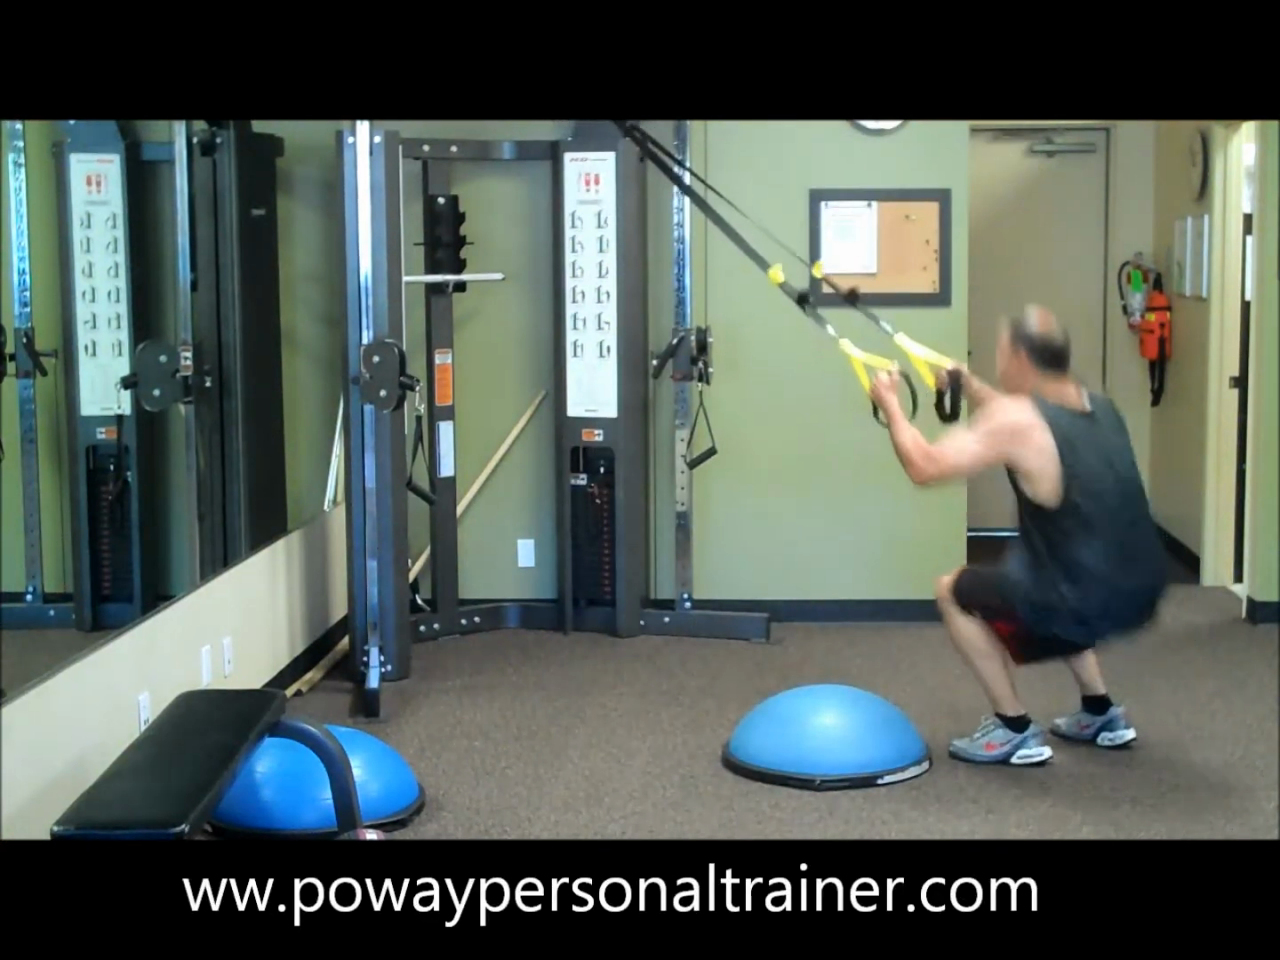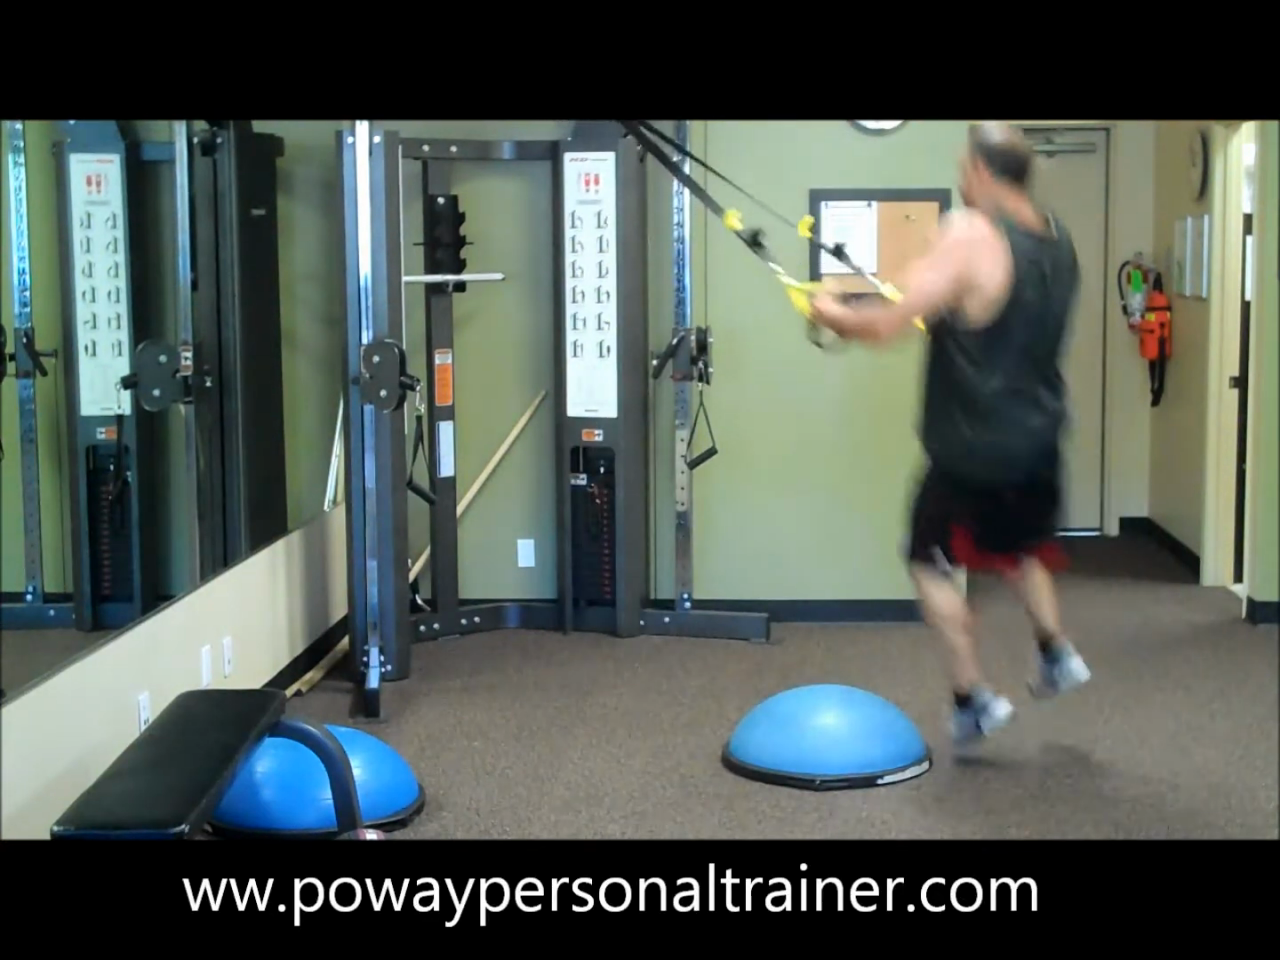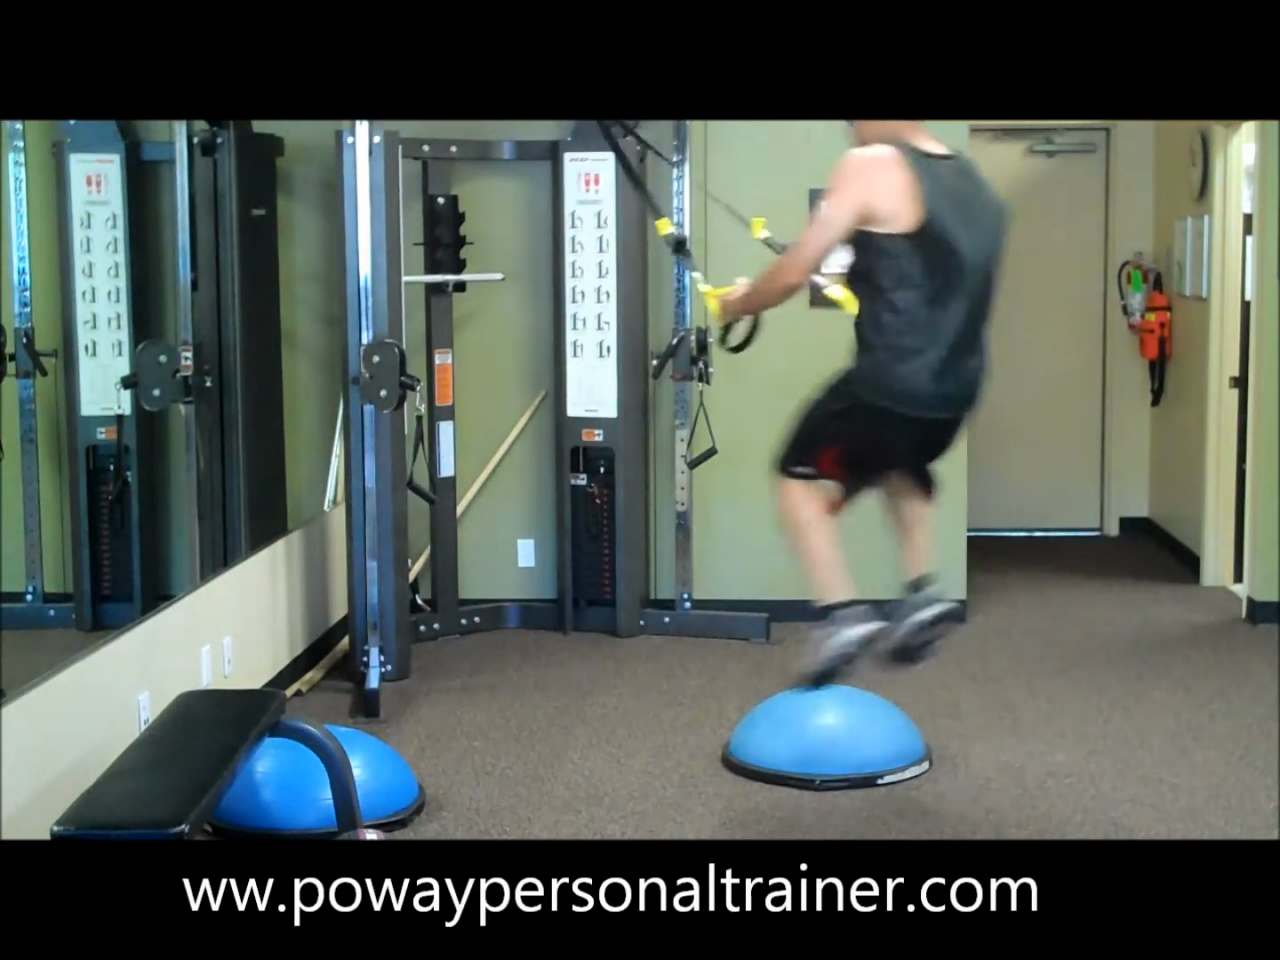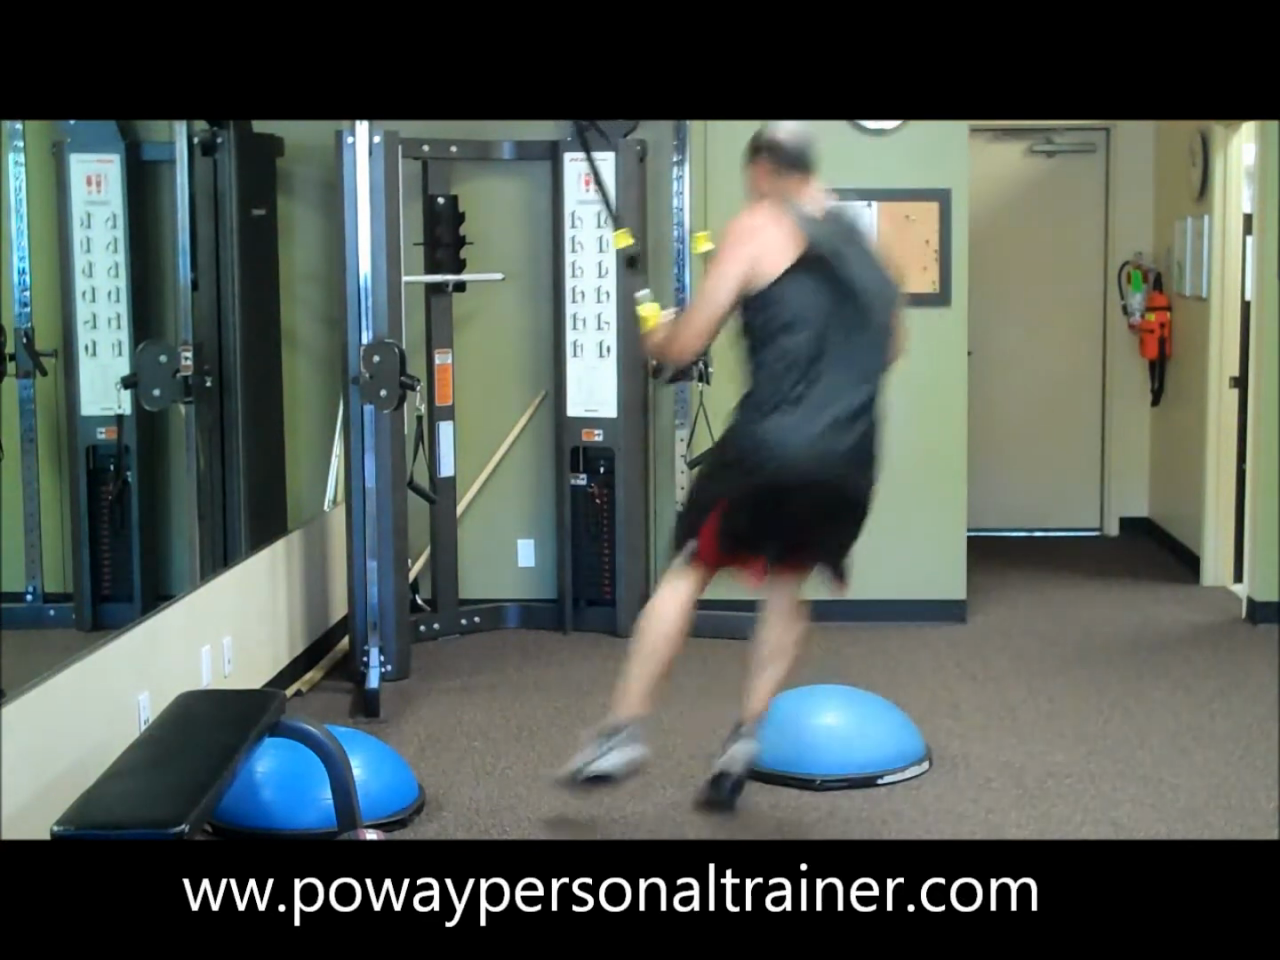
dt=0.2s
person 1, frame 1
left shoulder: (1017, 422)
right shoulder: (1100, 409)
left elbow: (926, 469)
left wrist: (888, 400)
right wrist: (968, 383)
left hip: (1091, 601)
right hip: (1139, 592)
left knee: (956, 594)
left ankle: (1016, 730)
right ankle: (1103, 713)
person 1, frame 2
left shoulder: (968, 238)
right shoulder: (1057, 239)
left elbow: (887, 328)
left wrist: (831, 311)
right wrist: (943, 311)
left hip: (974, 449)
right hip: (1038, 439)
left knee: (930, 563)
right knee: (1021, 546)
left ankle: (975, 702)
right ankle: (1058, 654)
person 1, frame 3
left shoulder: (870, 167)
right shoulder: (973, 180)
left elbow: (788, 275)
left wrist: (738, 303)
left hip: (890, 385)
right hip: (956, 388)
left knee: (795, 479)
right knee: (901, 474)
left ankle: (844, 612)
right ankle: (925, 590)
person 1, frame 4
left shoulder: (758, 227)
right shoulder: (864, 243)
left elbow: (684, 347)
right elbow: (888, 347)
left wrist: (656, 333)
left hip: (773, 447)
right hip: (849, 459)
left knee: (686, 573)
right knee: (785, 583)
left ankle: (622, 731)
right ankle: (746, 740)
